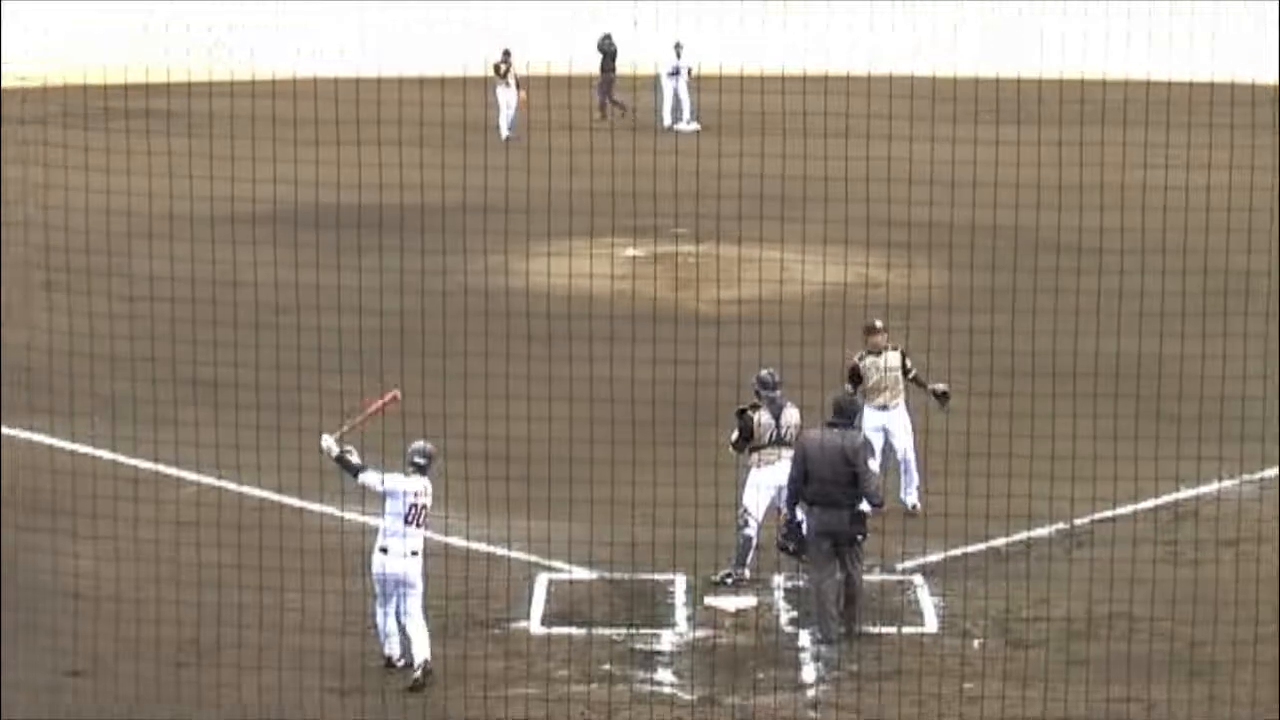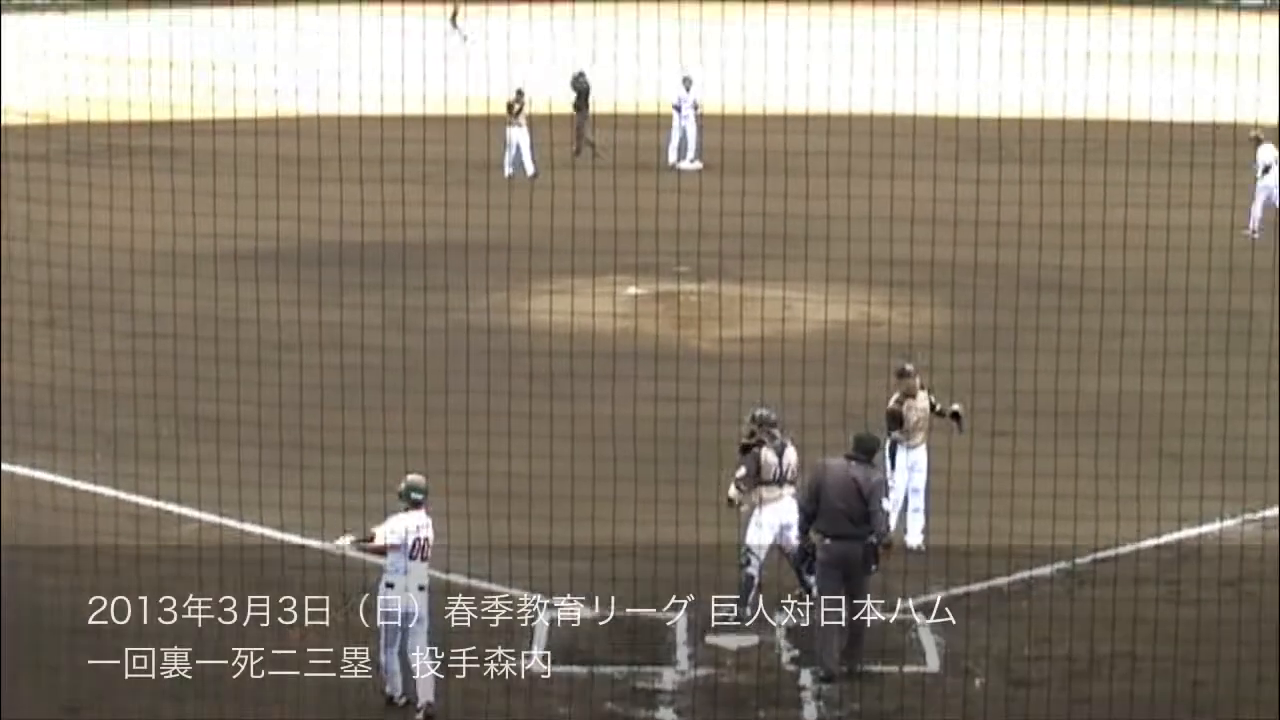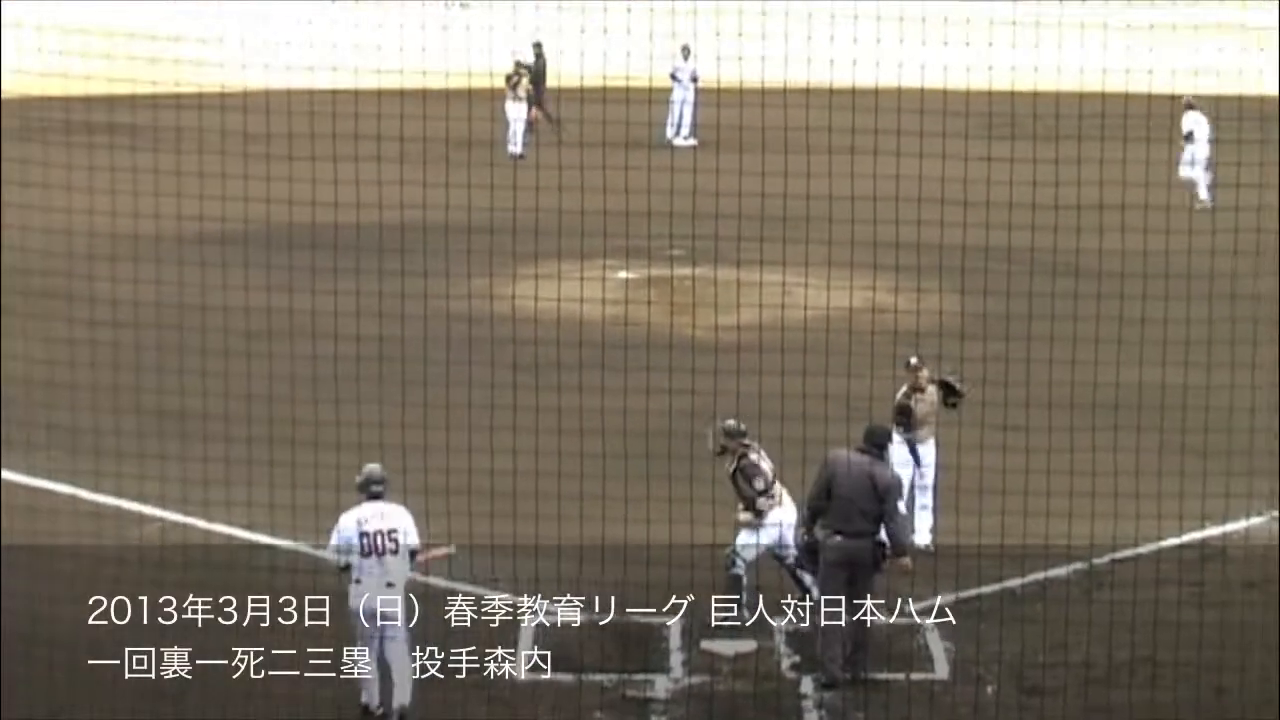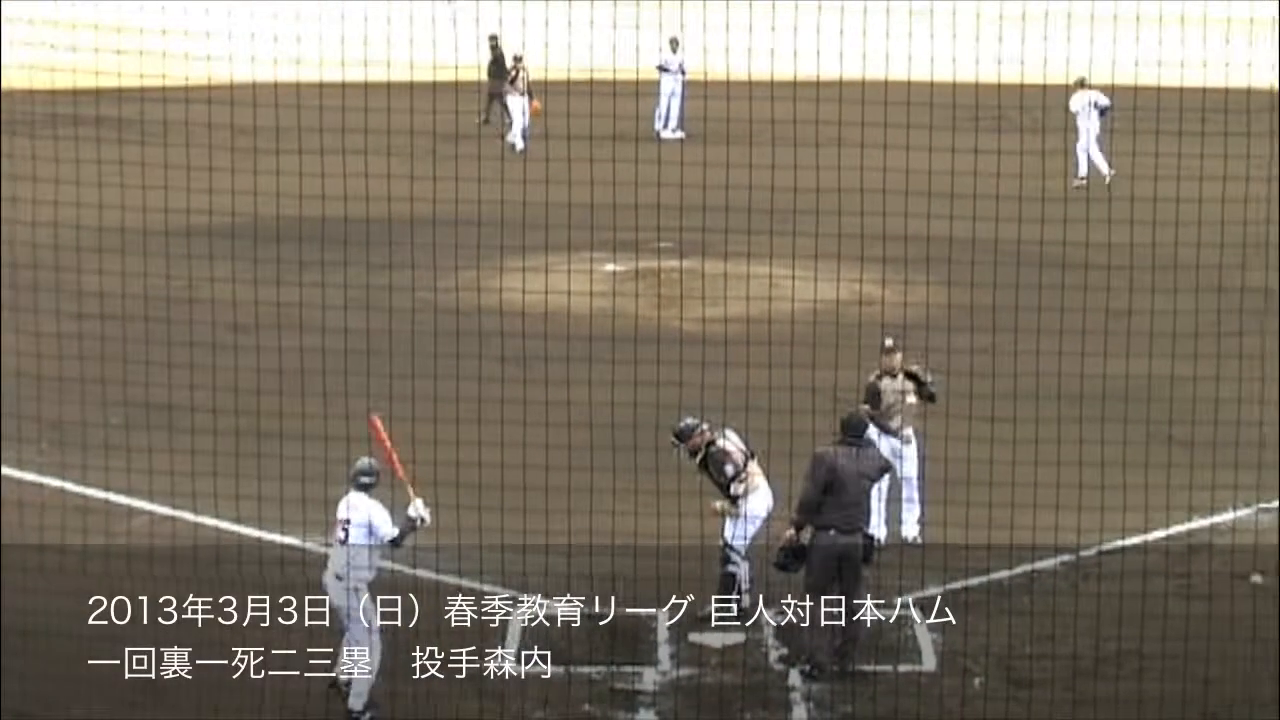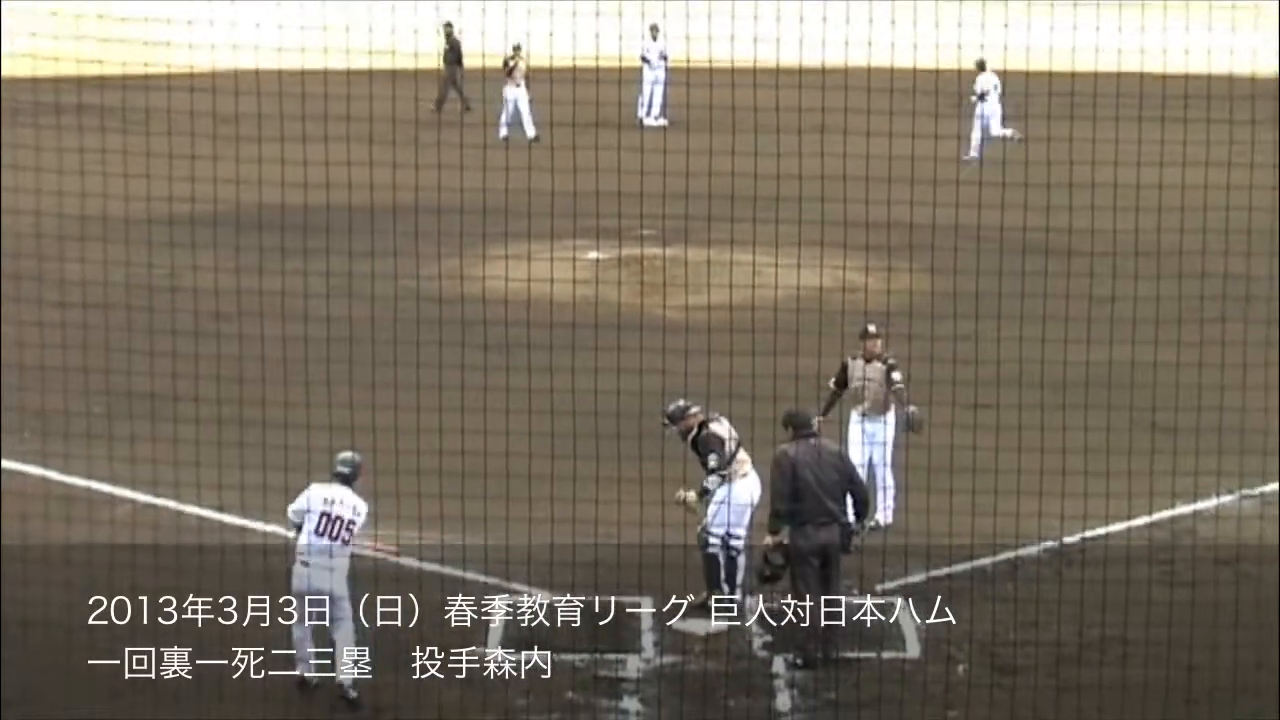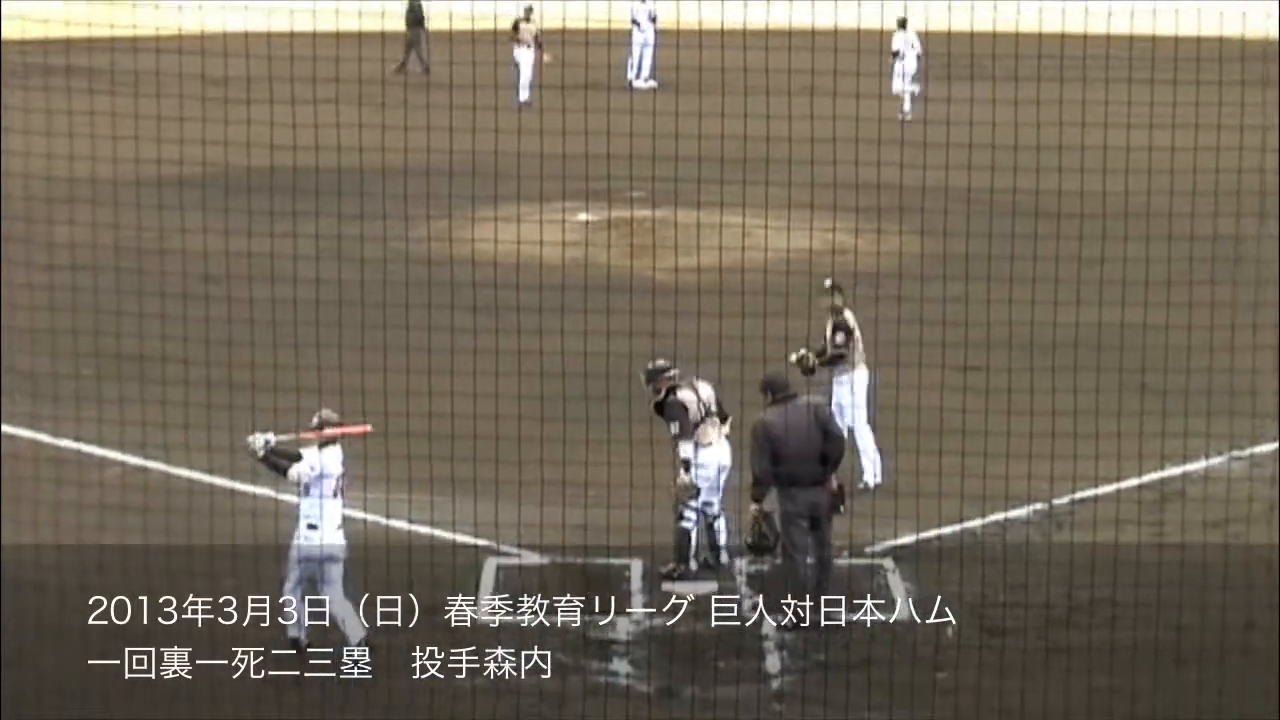
dt=0.5s
person 1, frame 1
left shoulder: (807, 438)
right shoulder: (857, 441)
left elbow: (796, 478)
right elbow: (867, 478)
left wrist: (791, 507)
right wrist: (875, 502)
left hip: (817, 515)
right hip: (848, 516)
left knee: (822, 574)
right knee: (851, 572)
left ankle: (827, 631)
right ankle: (850, 624)
person 1, frame 2
left shoulder: (825, 467)
right shoulder: (874, 478)
left elbow: (808, 504)
right elbow: (878, 513)
left wrist: (804, 530)
right wrist: (883, 539)
left hip: (829, 546)
right hip: (858, 549)
left knee: (828, 607)
right knee: (856, 606)
left ankle: (829, 666)
right ankle: (853, 661)
person 1, frame 3
left shoulder: (835, 459)
right shoulder: (887, 476)
left elbow: (816, 498)
right elbow: (892, 516)
left wrist: (808, 524)
right wrist: (901, 551)
left hip: (835, 542)
right hip: (866, 547)
left knee: (831, 609)
left ankle: (832, 672)
right ankle: (857, 667)
person 1, frame 4
left shoulder: (825, 456)
right shoulder: (873, 460)
left elbow: (811, 496)
left wrist: (796, 525)
left hip: (825, 538)
right hip: (856, 540)
left knee: (818, 598)
right knee: (849, 601)
left ankle: (818, 661)
right ankle: (843, 659)
person 1, frame 5
left shoulder: (785, 454)
right shoulder: (836, 452)
left elbow: (780, 498)
right elbow: (859, 489)
left wrist: (774, 532)
right wrist: (859, 519)
left hip: (804, 533)
right hip: (834, 531)
left knee: (807, 594)
right knee: (831, 591)
left ankle: (810, 652)
right ankle: (827, 646)
person 1, frame 6
left shoulder: (765, 422)
right shoulder: (817, 406)
left elbow: (763, 467)
right elbow: (837, 439)
left wrist: (758, 499)
right wrist: (830, 472)
left hip: (791, 494)
right hip: (822, 490)
left knee: (795, 553)
right knee: (823, 546)
left ankle: (799, 614)
right ankle: (822, 599)
person 2, frame 1
left shoulder: (400, 483)
right shoulder: (425, 485)
left elbow: (365, 478)
right elbow: (379, 479)
left wrist: (336, 454)
right wrist: (358, 462)
left hip: (386, 559)
right hip: (412, 560)
left knee: (385, 607)
right knee: (413, 613)
left ankle: (393, 655)
right ankle: (421, 660)
person 2, frame 2
left shoulder: (399, 521)
right shoulder: (426, 521)
left elbow: (383, 543)
left wrist: (354, 543)
right wrist: (360, 543)
left hip: (392, 594)
right hip: (419, 595)
left knee: (389, 646)
right knee: (419, 650)
left ankle: (395, 693)
person 2, frame 3
left shoulder: (349, 518)
right shoulder: (401, 513)
left elbow: (338, 559)
right elbow: (413, 553)
left hip: (362, 593)
right hip: (393, 593)
left knee: (367, 649)
right knee: (398, 652)
person 2, frame 4
left shoulder: (347, 502)
right shoulder: (371, 507)
left elbow: (381, 532)
right elbow: (395, 540)
left wrist: (412, 520)
right wrist: (413, 518)
left hip: (336, 579)
right hip: (350, 584)
left knee: (353, 631)
right knee: (367, 646)
left ankle: (342, 676)
person 2, frame 5
left shoulder: (315, 491)
right shoulder: (360, 507)
left elbow: (294, 518)
left hip: (304, 572)
right hip: (335, 576)
left knee: (302, 623)
right knee: (343, 630)
left ankle: (306, 675)
right ankle: (346, 683)
person 2, frame 6
left shoulder: (325, 457)
right shoulder: (331, 453)
left elbow: (294, 474)
right elbow: (296, 457)
left wrist: (262, 454)
right wrist: (268, 446)
left hip: (310, 536)
right hip: (335, 537)
left knee: (294, 589)
right knee: (333, 594)
left ankle: (296, 639)
right ankle: (359, 640)
person 3, frame 1
left shoulder: (752, 414)
right shoulder: (793, 411)
left elbow: (737, 446)
right elbow: (798, 441)
left wrist: (742, 428)
left hip: (763, 472)
right hip: (787, 468)
left knee: (749, 520)
left ankle: (739, 570)
person 3, frame 2
left shoulder: (756, 452)
right shoulder: (789, 448)
left elbow: (742, 482)
right elbow: (791, 479)
left wrist: (733, 501)
left hip: (767, 511)
right hip: (789, 506)
left knee: (750, 560)
right knee: (796, 552)
left ankle: (743, 609)
right ankle: (813, 590)
person 3, frame 3
left shoulder: (746, 464)
right shoulder: (749, 451)
left elbow: (766, 495)
left wrist: (753, 516)
right wrist: (748, 507)
left hip: (770, 518)
right hip: (786, 510)
left knee: (736, 560)
right knee: (789, 556)
left ankle: (738, 613)
right ankle: (813, 593)
person 3, frame 4
left shoulder: (715, 452)
right shoulder: (723, 434)
left elbow: (738, 478)
right elbow: (751, 456)
left wrist: (729, 505)
left hip: (748, 502)
right hip: (761, 494)
left knee: (731, 553)
right knee: (738, 550)
left ankle: (724, 607)
right ankle: (741, 600)
person 3, frame 5
left shoulder: (706, 435)
right shoulder: (714, 422)
left elbow: (718, 471)
left wrist: (698, 495)
left hip: (734, 489)
right hip: (749, 483)
left knee: (709, 536)
right knee: (735, 542)
left ankle: (717, 592)
right ankle: (733, 593)
person 3, frame 6
left shoulder: (673, 400)
right shoulder: (702, 385)
left elbow: (683, 437)
right elbow: (724, 418)
left wrist: (684, 470)
left hip: (702, 457)
right hip: (722, 451)
left knee: (688, 511)
right knee: (712, 507)
left ankle: (685, 565)
right ankle: (719, 555)
person 4, frame 1
left shoulder: (898, 352)
right shoulder: (859, 361)
left elbow: (911, 374)
right elbow: (850, 392)
left wrist: (930, 388)
left hip: (897, 411)
right hip: (872, 414)
left knee: (907, 455)
right knee: (870, 458)
left ankle: (910, 496)
person 4, frame 2
left shoulder: (924, 391)
right shoulder: (896, 406)
left elbow: (934, 408)
right elbow: (893, 440)
left wrist: (948, 413)
right wrist: (892, 470)
left hip: (920, 450)
right hip: (900, 451)
left knee: (917, 494)
right knee: (896, 495)
left ankle: (914, 538)
person 4, frame 3
left shoulder: (936, 385)
right shoulder: (903, 400)
left elbow: (952, 404)
right elbow: (906, 435)
left wrist: (956, 394)
right wrist: (917, 465)
left hip: (927, 443)
right hip: (904, 445)
left knee: (925, 491)
right knee: (899, 490)
left ankle: (923, 538)
person 4, frame 4
left shoulder: (911, 375)
right shoulder: (875, 382)
left elbow: (932, 399)
right elbow: (871, 415)
left wrist: (926, 383)
right wrist: (895, 434)
left hip: (906, 433)
right hip: (881, 435)
left knee: (911, 480)
right knee: (880, 483)
left ankle: (911, 531)
right ankle: (877, 532)
person 4, frame 5
left shoulder: (889, 364)
right shoulder: (850, 363)
left elbow: (898, 388)
right elbow: (836, 390)
left wrist: (908, 408)
right wrist: (822, 415)
left hip: (883, 420)
right hip: (858, 419)
left knee: (881, 467)
right knee: (857, 466)
left ankle: (884, 514)
person 4, frame 6
left shoulder: (842, 321)
right shoulder: (837, 317)
left elbow: (837, 355)
right elbow: (831, 344)
left wrist: (814, 362)
right wrist: (808, 355)
left hip: (851, 376)
right hip: (842, 375)
left knee: (859, 425)
right knee: (838, 423)
left ankle: (873, 475)
